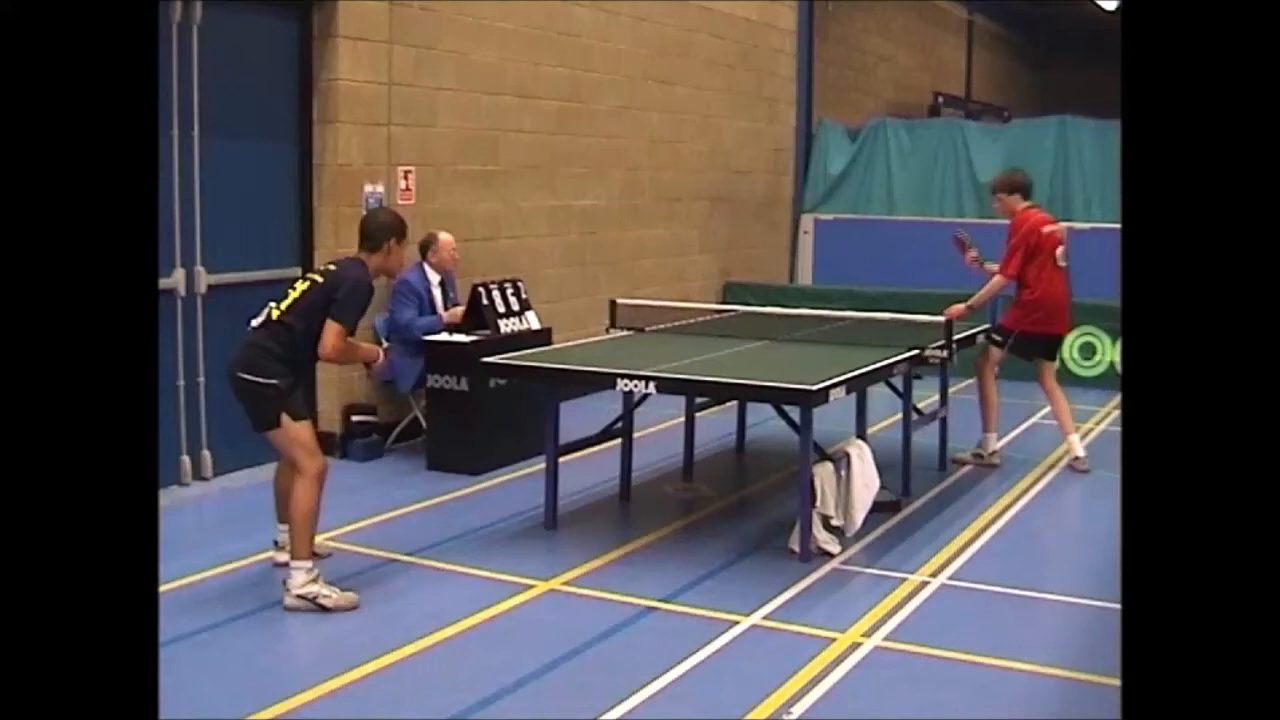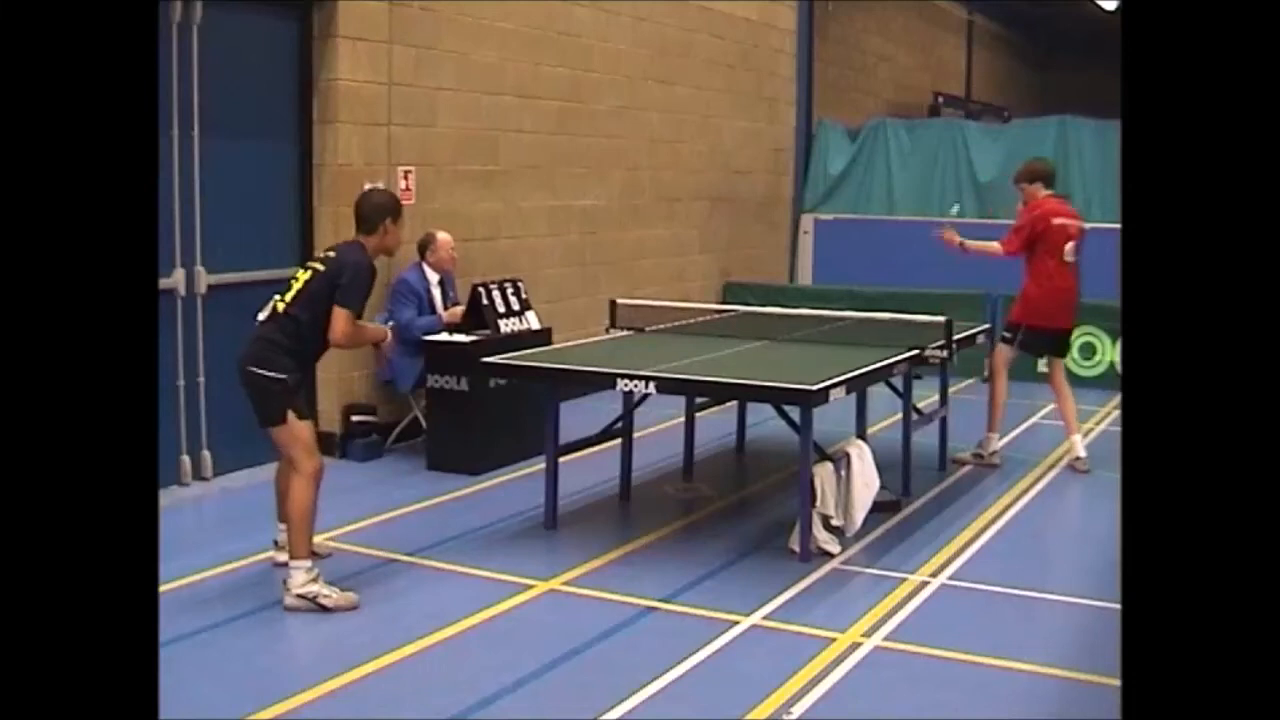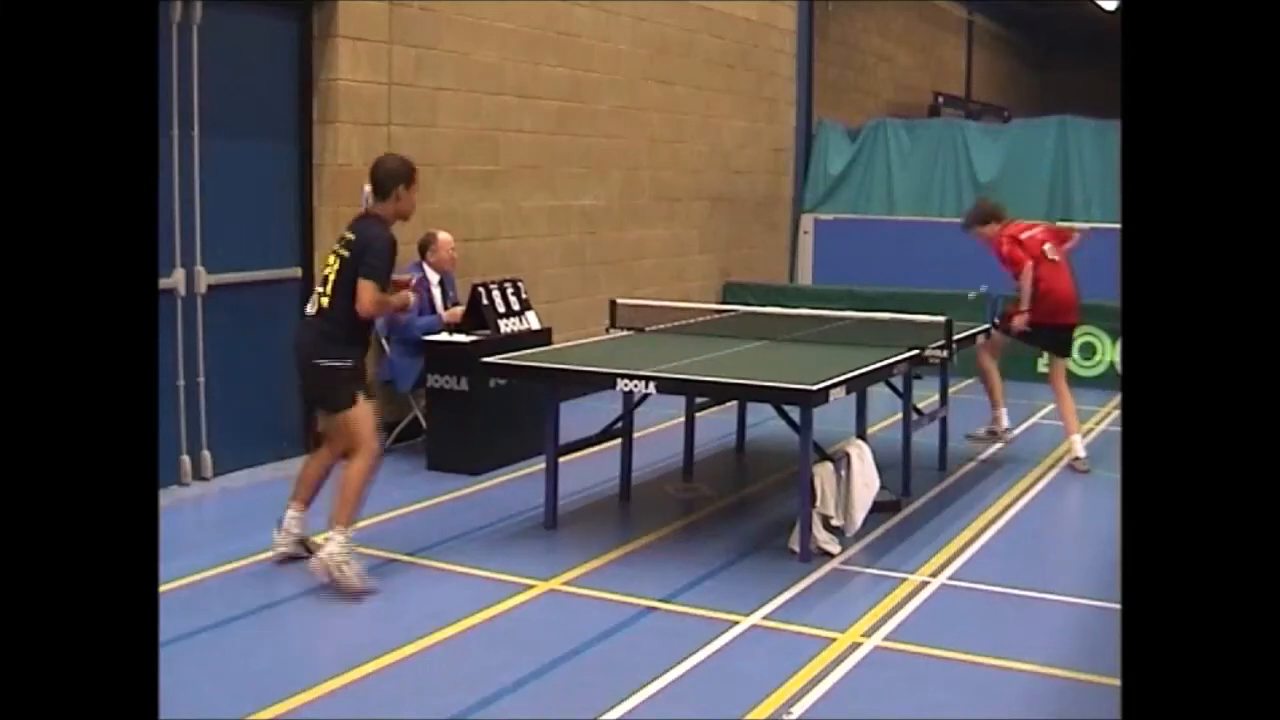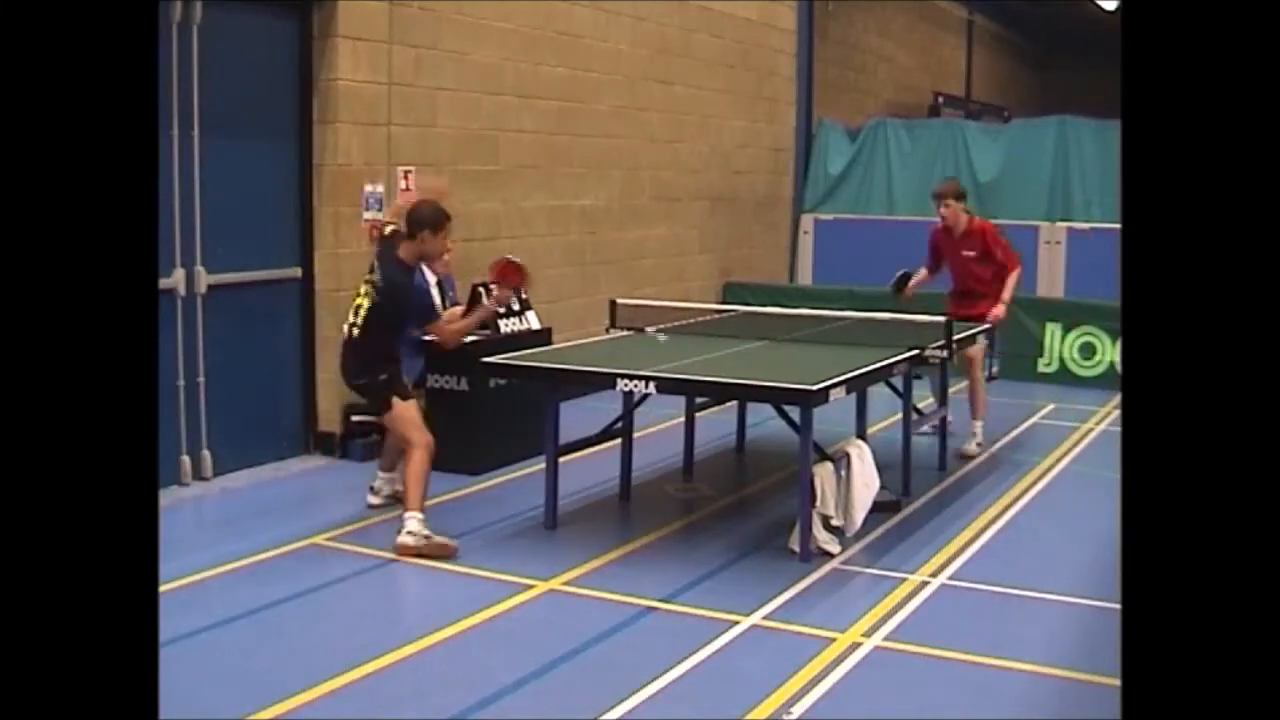
dt=0.5s
person 1, frame 1
left shoulder: (341, 269)
right shoulder: (358, 282)
right elbow: (328, 350)
left wrist: (361, 349)
right wrist: (368, 354)
left hip: (258, 366)
right hip: (264, 374)
left knee: (293, 454)
right knee: (312, 466)
left ankle: (288, 541)
right ankle: (302, 582)
person 1, frame 2
left shoulder: (340, 254)
right shoulder: (359, 266)
right elbow: (339, 336)
left wrist: (366, 332)
right wrist: (376, 334)
left hip: (266, 359)
right hip: (275, 367)
left knee: (292, 454)
right knee: (308, 466)
left ankle: (287, 540)
right ankle: (301, 581)
person 1, frame 3
left shoulder: (363, 228)
right shoulder: (377, 239)
right elbow: (367, 306)
left wrist: (393, 291)
right wrist: (401, 300)
left hip: (321, 350)
right hip: (334, 354)
left knee: (336, 444)
right knee: (367, 450)
left ankle: (289, 532)
right ankle: (334, 547)
person 1, frame 4
left shoulder: (390, 246)
right shoulder: (401, 286)
left elbow: (397, 221)
right elbow: (447, 336)
right wrist: (489, 307)
left hip: (368, 361)
right hip: (368, 369)
left knee: (405, 420)
right knee: (420, 442)
right ankle: (413, 528)
person 2, frame 1
left shoulder: (1024, 225)
right shoulder: (1047, 222)
left elbow: (1006, 276)
left wrist: (967, 306)
right wrist: (983, 264)
left hip: (1031, 311)
right hip: (1055, 313)
left knee: (985, 365)
right knee: (1047, 379)
left ankle: (988, 447)
right ankle: (1077, 451)
person 2, frame 2
left shoulder: (1039, 211)
right shoulder: (1072, 215)
left elbow: (1006, 248)
left wrist: (962, 243)
left hip: (1036, 305)
right hip: (1064, 308)
left knee: (999, 365)
right knee: (1058, 376)
left ankle: (990, 447)
right ankle: (1078, 452)
person 2, frame 3
left shoulder: (1003, 241)
right shoulder: (1033, 228)
left elbow: (1026, 267)
right elbow: (1072, 238)
left wrist: (1023, 310)
left hip: (1043, 310)
right hip: (1066, 308)
left knee: (985, 347)
right knee: (1058, 380)
left ankle: (999, 423)
right ankle: (1078, 452)
person 2, frame 4
left shoulder: (984, 230)
right shoulder: (939, 234)
left elbow: (1014, 266)
right elbow: (931, 268)
left wrist: (1003, 303)
right wrist: (912, 283)
left hip: (986, 306)
right hip: (958, 304)
left knee: (972, 357)
left ankle: (977, 434)
person 3, frame 1
left shoulder: (447, 277)
right shoulder: (408, 282)
left elbow: (451, 314)
right elbow: (407, 327)
left wrist: (461, 316)
right wrist: (444, 318)
right hip: (412, 361)
person 3, frame 2
left shoulder: (447, 277)
right shoulder: (407, 282)
left elbow: (452, 312)
right elbow: (406, 327)
left wrist: (461, 315)
right wrist: (444, 318)
right hip: (412, 361)
person 3, frame 3
left shoulder: (447, 277)
right shoulder: (409, 281)
left elbow: (452, 313)
right elbow: (406, 327)
left wrist: (459, 316)
right wrist: (444, 319)
right hip: (412, 361)
person 3, frame 4
left shoulder: (446, 277)
right shoulder: (411, 281)
right elbow: (409, 329)
left wrist: (457, 316)
right wrist: (443, 319)
right hip: (412, 357)
